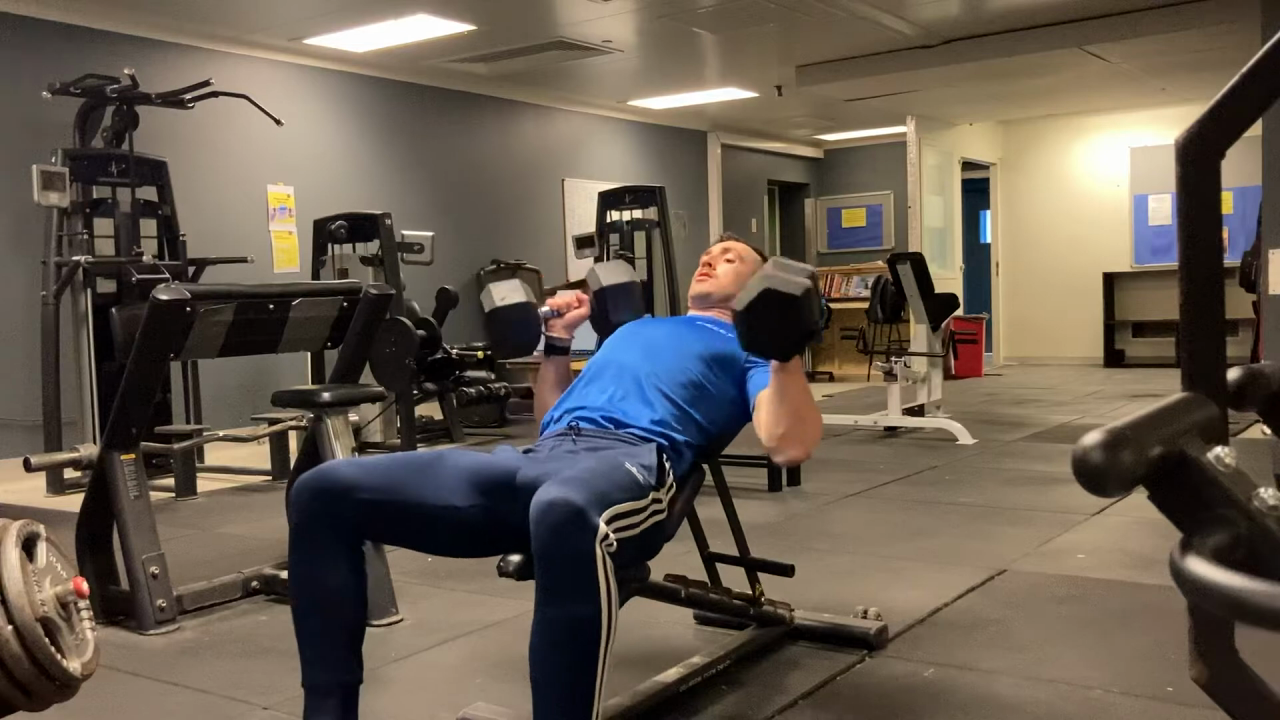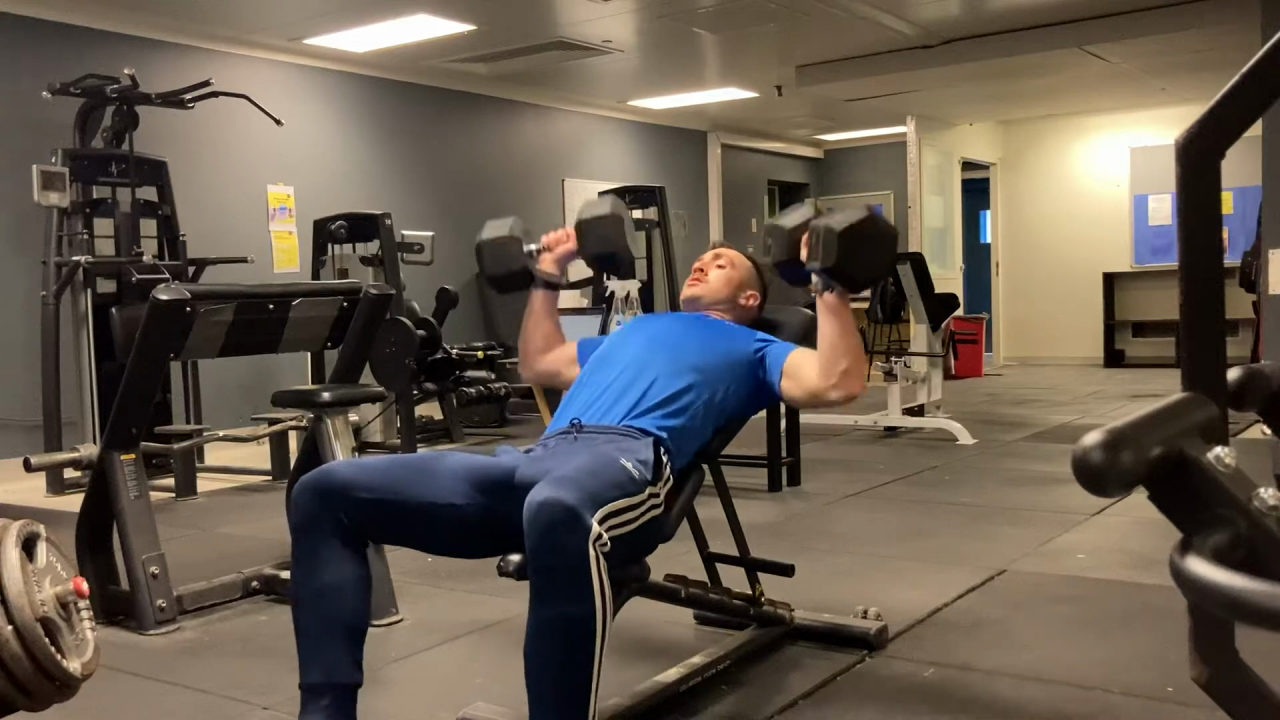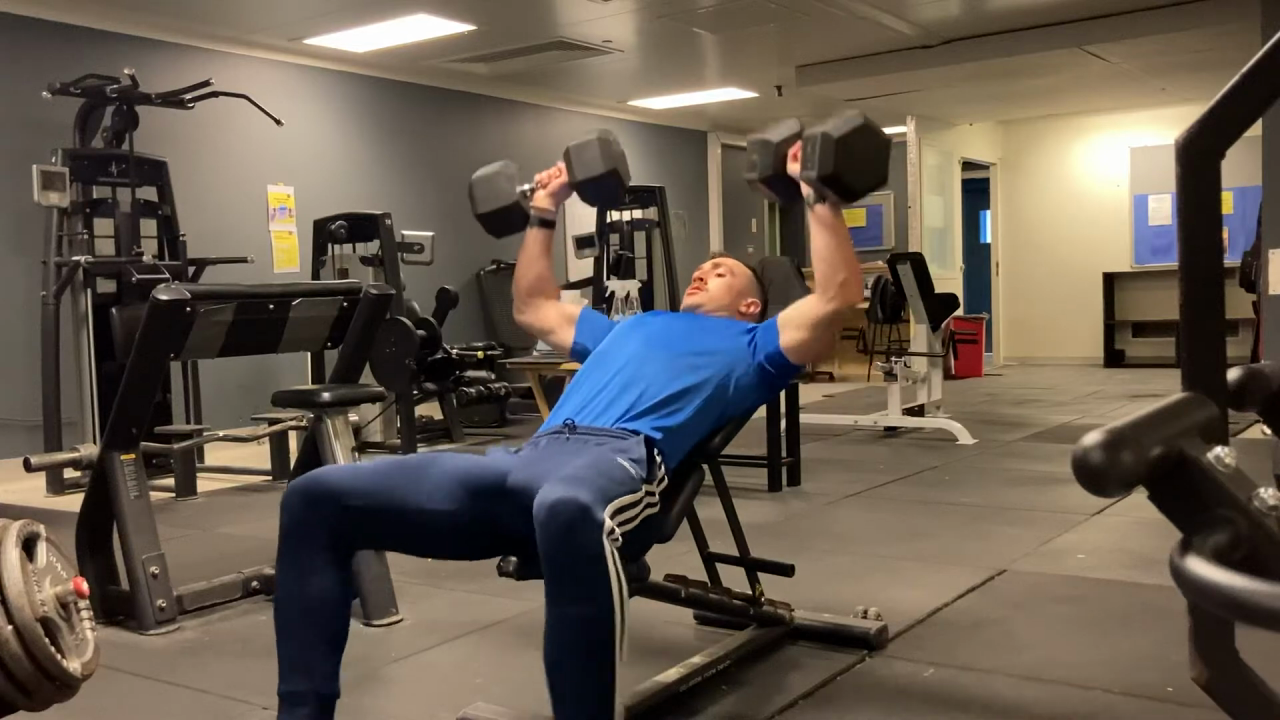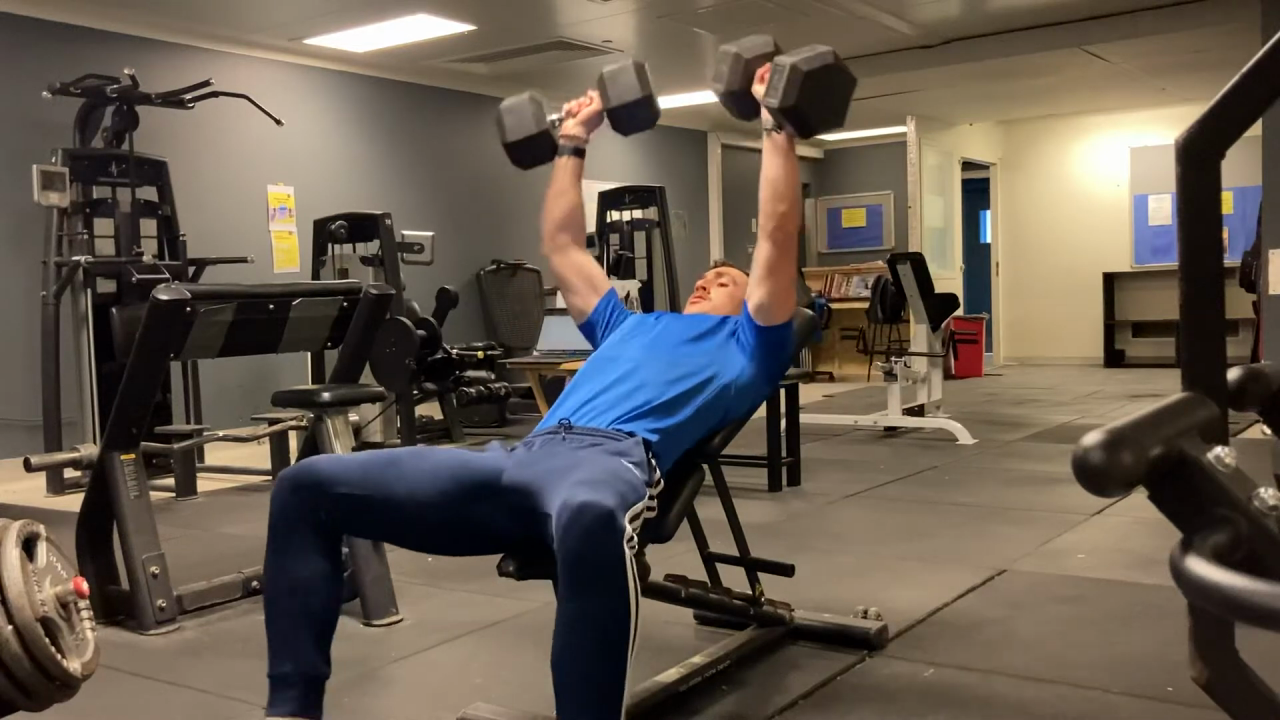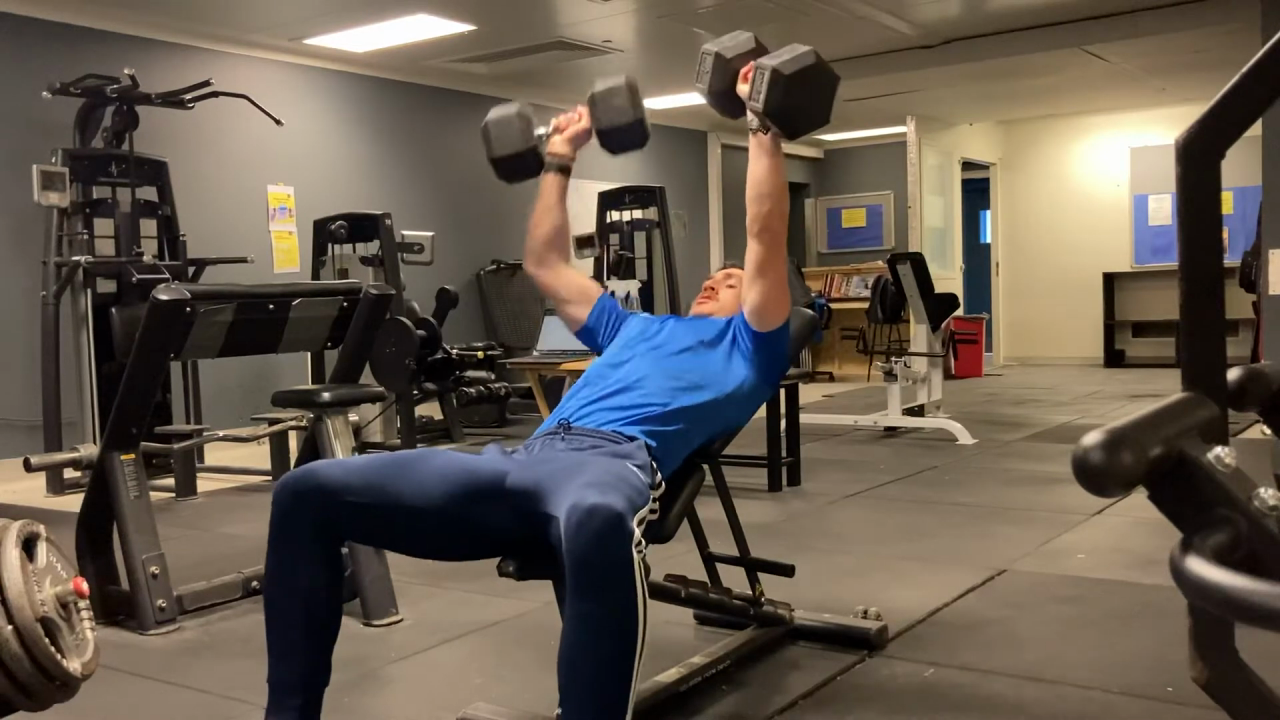
dt=0.4s
person 1, frame 1
left shoulder: (745, 353)
right shoulder: (632, 329)
left elbow: (791, 446)
right wrist: (557, 339)
left hip: (630, 462)
right hip: (536, 459)
left knee: (562, 512)
right knee: (325, 492)
person 1, frame 2
left shoulder: (749, 348)
right shoulder: (629, 330)
left elbow: (840, 382)
right elbow: (537, 363)
left wrist: (828, 280)
right wrist: (548, 274)
left hip: (626, 461)
right hip: (534, 458)
left knee: (556, 512)
right knee: (325, 492)
person 1, frame 3
left shoulder: (748, 349)
right shoulder: (627, 329)
left elbow: (835, 298)
right elbow: (533, 308)
left wrist: (816, 194)
right wrist: (543, 213)
left hip: (621, 458)
right hip: (525, 457)
left knee: (565, 511)
right knee: (317, 499)
person 1, frame 4
left shoulder: (747, 349)
right shoulder: (629, 325)
left elbow: (776, 237)
right elbow: (562, 243)
left wrist: (777, 124)
right wrist: (571, 144)
left hip: (614, 460)
right hip: (521, 456)
left knee: (588, 519)
right knee: (308, 487)
person 1, frame 5
left shoulder: (748, 349)
right shoulder: (636, 328)
left elbow: (765, 239)
right elbow: (546, 264)
left wrist: (762, 124)
right wrist: (560, 158)
left hip: (618, 461)
right hip: (522, 459)
left knee: (597, 522)
right knee: (308, 492)
